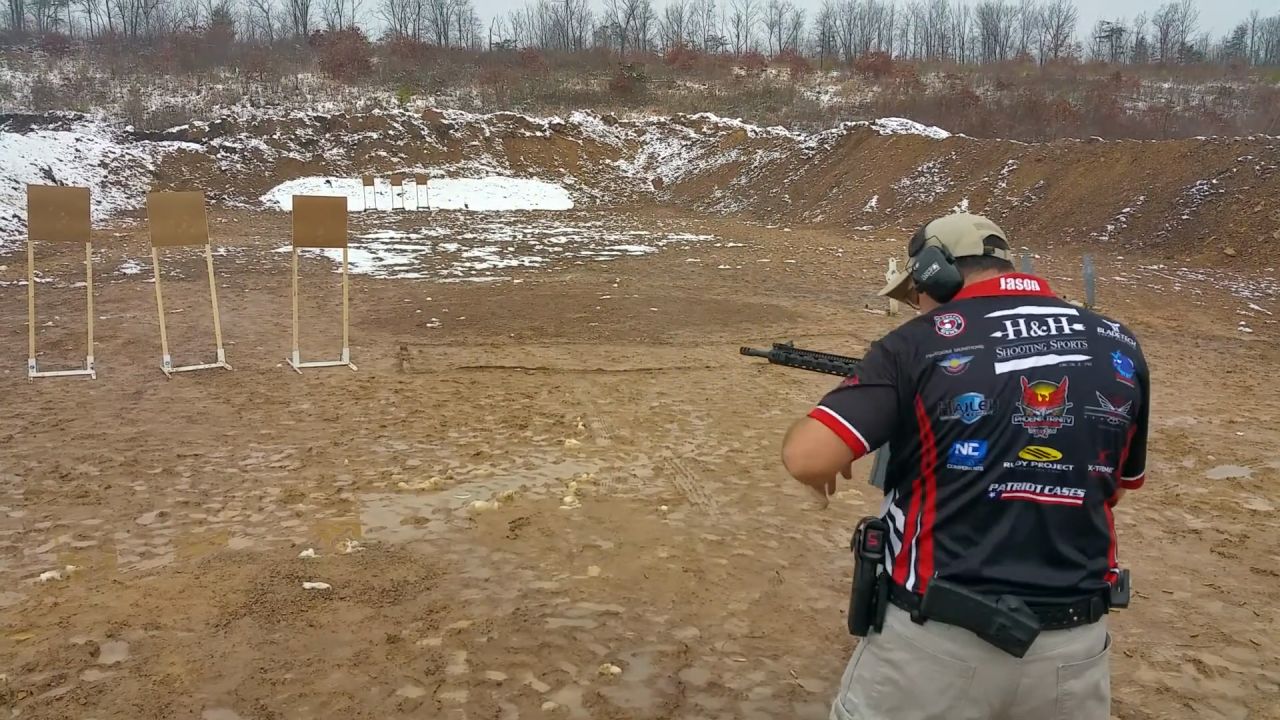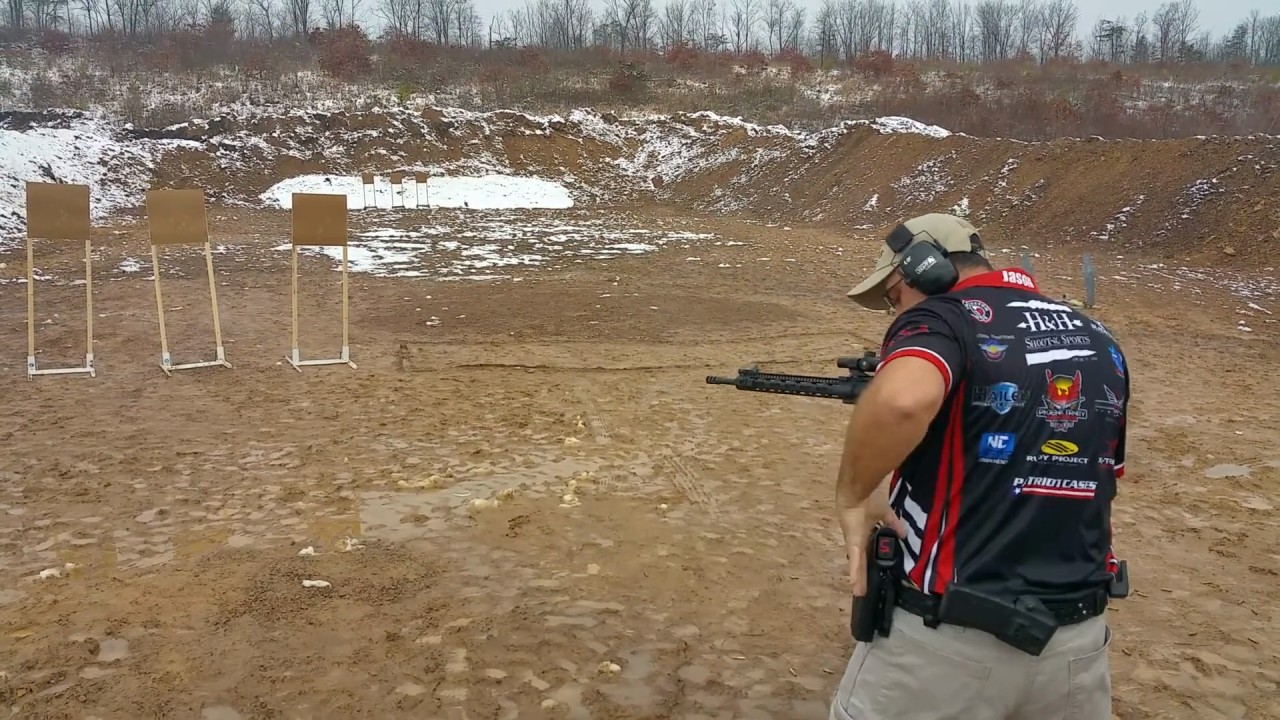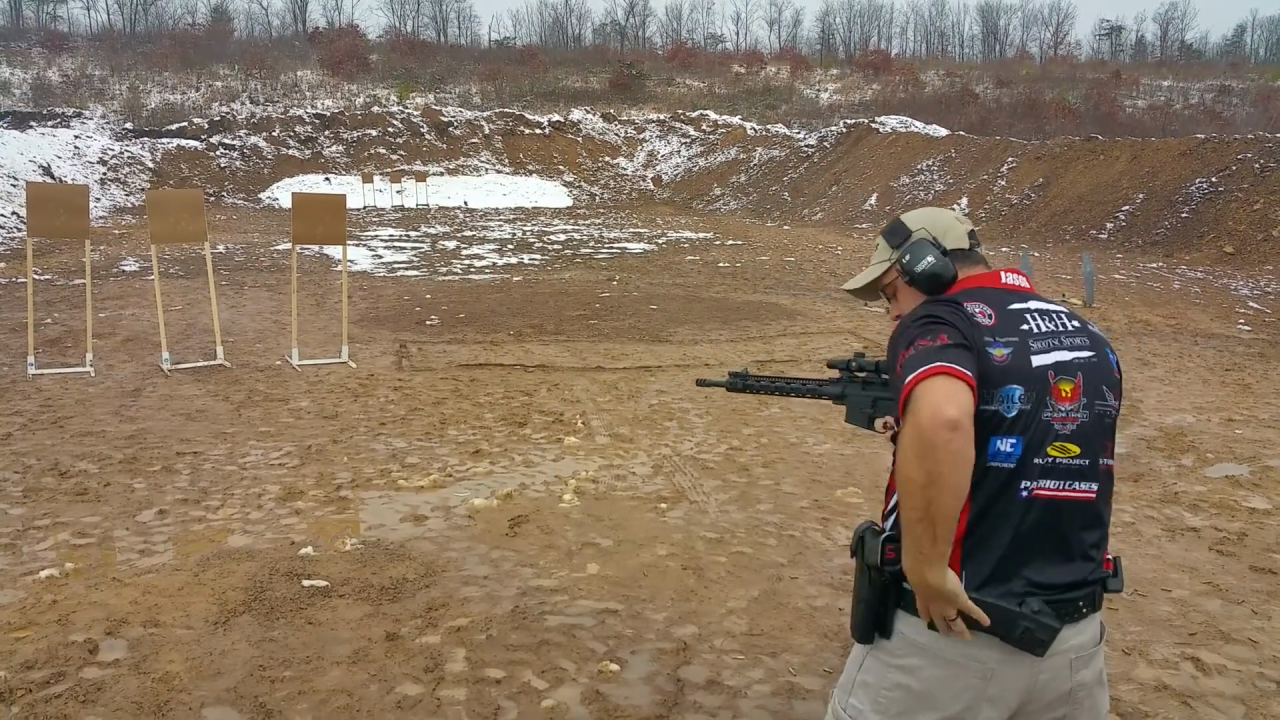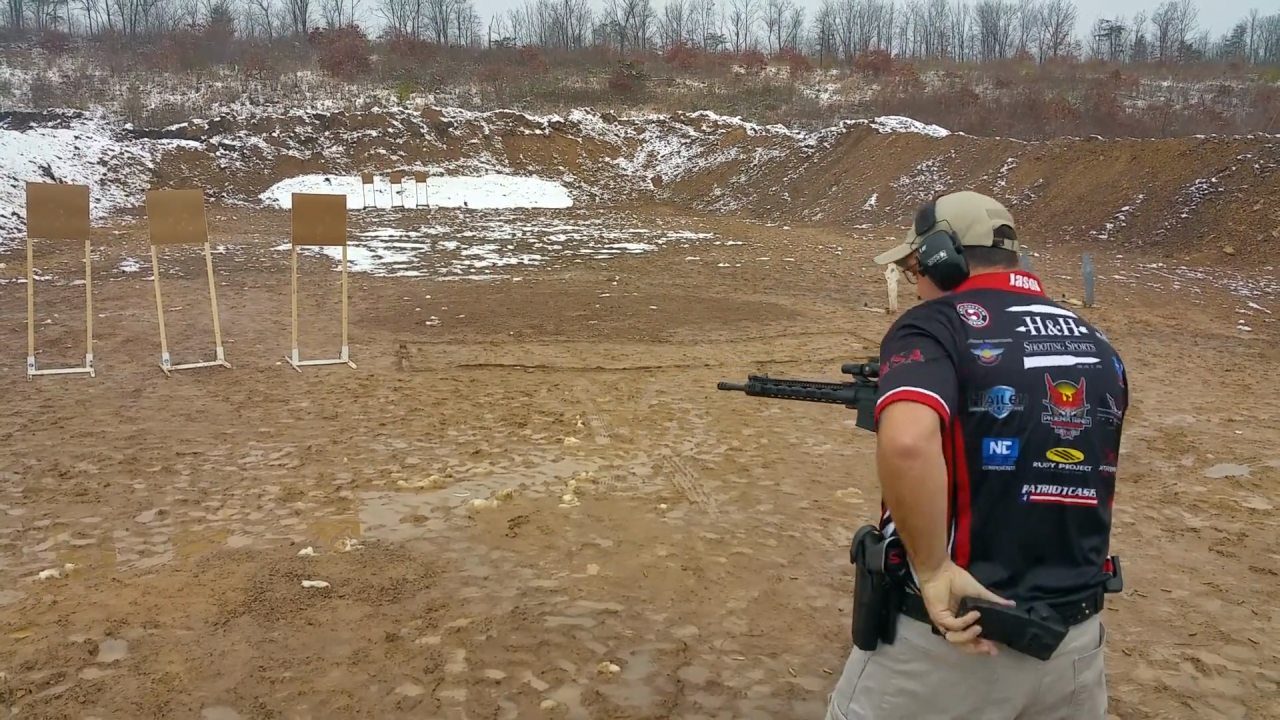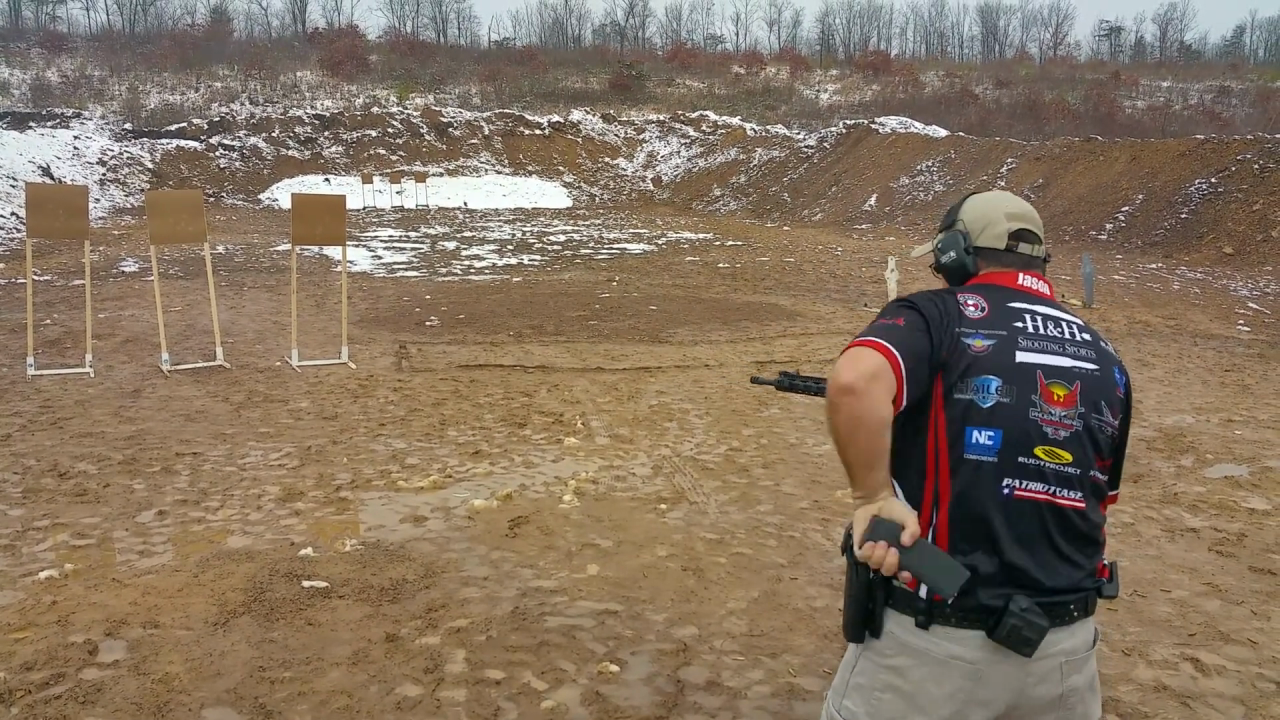
dt=0.3s
person 1, frame 1
left shoulder: (920, 342)
right shoulder: (1117, 344)
left elbow: (804, 457)
left wrist: (826, 468)
left hip: (934, 639)
right hip: (1069, 644)
person 1, frame 2
left shoulder: (938, 319)
right shoulder: (1098, 340)
left elbow: (902, 399)
left wrist: (853, 497)
left hip: (944, 638)
right hip: (1073, 640)
person 1, frame 3
left shoulder: (940, 323)
right shoulder: (1090, 340)
left elbow: (943, 420)
left wrist: (926, 563)
left hip: (941, 634)
right hip: (1070, 634)
person 1, frame 4
left shoulder: (934, 326)
right shoulder: (1098, 347)
left elbow: (908, 442)
left wrist: (932, 570)
left hip: (944, 632)
right hip: (1071, 638)
person 1, frame 5
left shoulder: (941, 315)
right shoulder: (1098, 355)
left elbow: (855, 382)
left wrist: (873, 496)
left hip: (933, 638)
right hip: (1061, 639)
